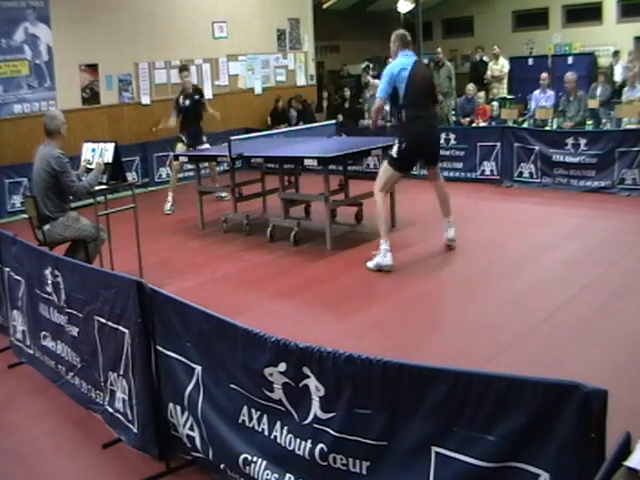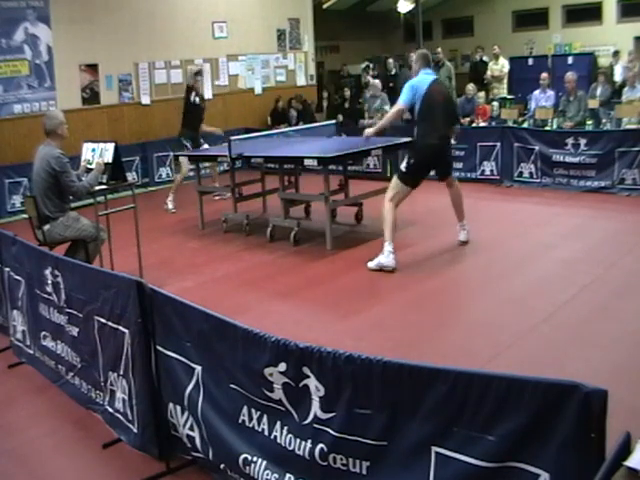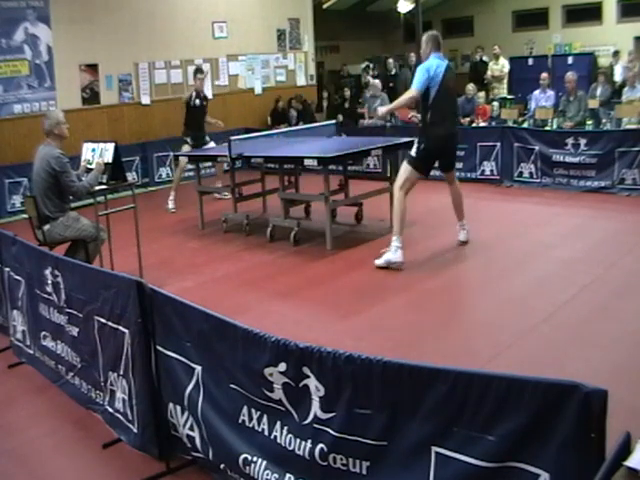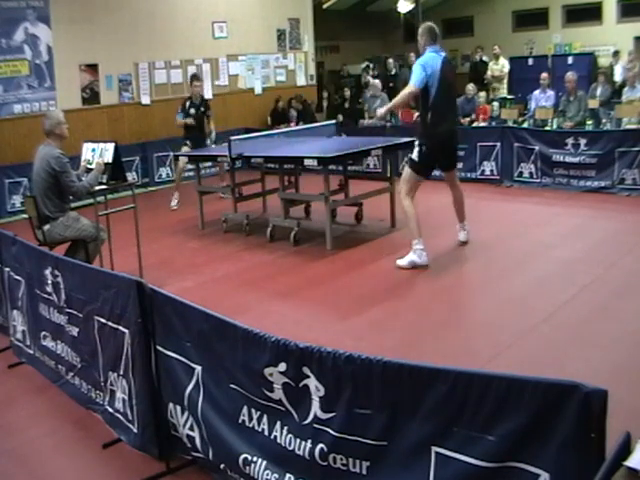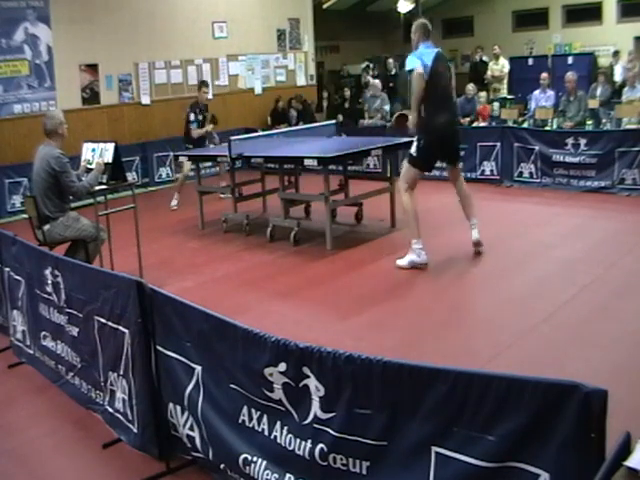
dt=0.2s
person 1, frame 1
left shoulder: (394, 67)
right shoulder: (424, 69)
left elbow: (379, 105)
left wrist: (374, 121)
left hip: (410, 136)
right hip: (430, 132)
left knee: (380, 189)
right knee: (436, 179)
left ankle: (384, 251)
right ankle: (449, 230)
person 1, frame 2
left shoulder: (414, 84)
right shoulder: (443, 88)
left elbow: (398, 110)
right elbow: (454, 123)
left wrist: (374, 130)
left hip: (422, 149)
right hip: (443, 147)
left knee: (390, 200)
right knee: (451, 184)
left ankle: (388, 253)
right ankle: (463, 229)
person 1, frame 3
left shoulder: (427, 67)
right shoulder: (449, 71)
left elbow: (413, 95)
left wrist: (386, 109)
left hip: (430, 137)
right hip: (449, 136)
left knee: (400, 188)
right knee: (452, 181)
left ankle: (396, 249)
right ankle: (462, 229)
person 1, frame 4
left shoulder: (424, 62)
right shoulder: (448, 63)
left elbow: (412, 91)
left wrist: (386, 109)
left hip: (431, 136)
right hip: (450, 133)
left knee: (405, 192)
right knee: (453, 182)
left ankle: (418, 250)
right ankle: (463, 230)
person 1, frame 5
left shoulder: (416, 56)
right shoulder: (442, 58)
left elbow: (419, 74)
left wrist: (414, 113)
left hip: (430, 130)
right hip: (449, 127)
left knee: (405, 187)
right knee: (457, 180)
left ankle: (418, 251)
right ankle: (474, 231)
person 2, frame 1
left shoulder: (43, 151)
right shoulder: (56, 156)
right elbow: (77, 192)
left wrist: (81, 171)
right wrist: (96, 172)
left hip: (45, 221)
right hip: (54, 224)
left knee: (87, 230)
right knee: (98, 233)
person 2, frame 2
left shoulder: (43, 151)
right shoulder: (56, 156)
right elbow: (77, 192)
left wrist: (81, 171)
right wrist: (96, 172)
left hip: (45, 221)
right hip: (54, 225)
left knee: (88, 230)
right knee: (98, 233)
person 2, frame 3
left shoulder: (43, 151)
right shoulder: (56, 156)
right elbow: (77, 192)
left wrist: (81, 171)
right wrist: (96, 172)
left hip: (45, 221)
right hip: (54, 224)
left knee: (87, 230)
right knee: (98, 233)
person 2, frame 4
left shoulder: (43, 151)
right shoulder: (56, 156)
right elbow: (77, 192)
left wrist: (81, 171)
right wrist: (96, 172)
left hip: (45, 221)
right hip: (54, 224)
left knee: (87, 230)
right knee: (98, 233)
person 2, frame 5
left shoulder: (43, 151)
right shoulder: (56, 156)
right elbow: (77, 191)
left wrist: (81, 171)
right wrist: (96, 172)
left hip: (45, 221)
right hip: (54, 225)
left knee: (87, 230)
right knee: (98, 233)
person 3, frame 1
left shoulder: (198, 90)
right shoulder: (180, 97)
left elbow: (204, 105)
right elbow: (174, 119)
left wrist: (211, 111)
right wrist: (167, 124)
left hip: (198, 133)
right hip: (185, 134)
left knee: (212, 163)
right knee: (175, 165)
right ankle: (170, 199)
person 3, frame 2
left shoulder: (201, 101)
right shoulder: (190, 93)
right elbow: (190, 79)
left wrist: (214, 130)
right wrist: (198, 71)
left hip: (196, 136)
right hip: (186, 137)
right knee: (185, 171)
right ankle: (170, 199)
person 3, frame 3
left shoulder: (205, 98)
right shoulder: (192, 95)
right elbow: (186, 99)
left wrist: (214, 121)
left hip: (202, 135)
right hip: (189, 136)
right knee: (182, 165)
right ankle: (171, 198)
person 3, frame 4
left shoulder: (204, 102)
right shoulder: (186, 103)
left elbow: (209, 119)
right elbow: (178, 122)
left wrist: (212, 131)
right wrist: (186, 121)
left hip: (203, 138)
right hip: (189, 139)
right knee: (180, 166)
left ankle: (223, 187)
right ankle: (176, 195)
person 3, frame 5
left shoulder: (205, 106)
right shoulder: (193, 110)
right elbow: (194, 134)
left wrist: (211, 132)
right wrist: (207, 129)
left hip: (202, 142)
right hip: (191, 144)
right knee: (185, 172)
right ankle: (176, 196)
